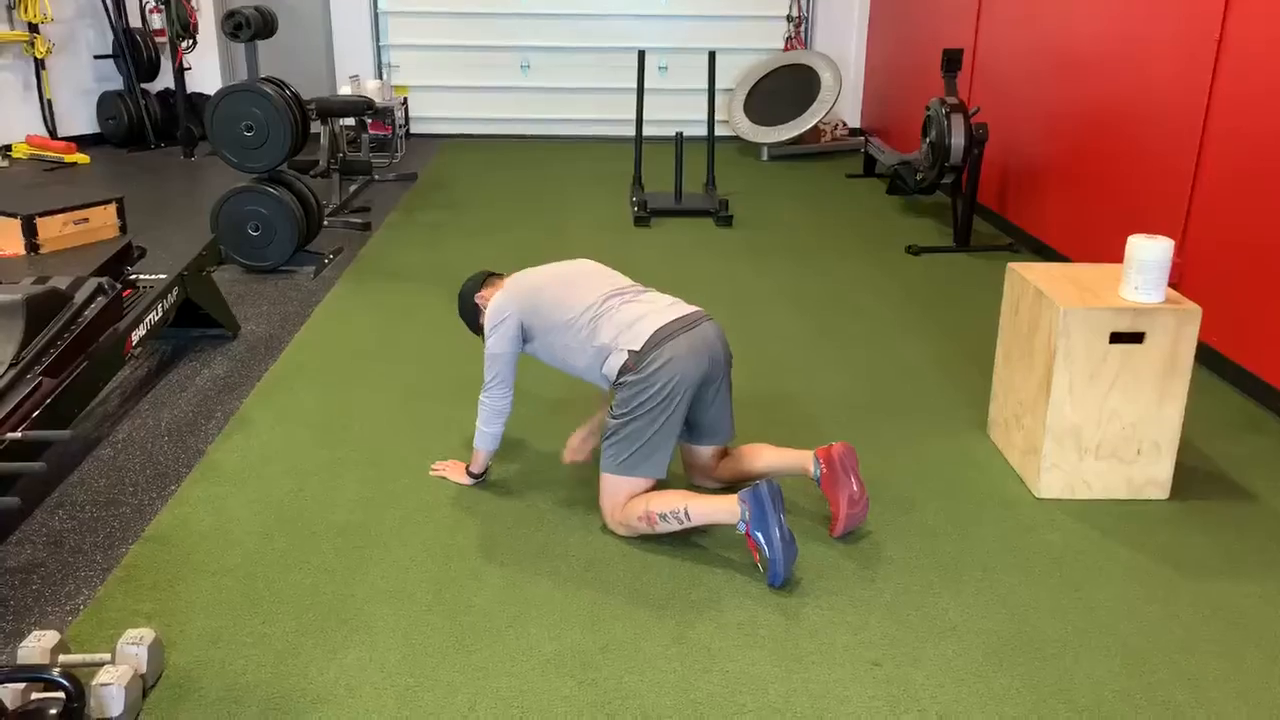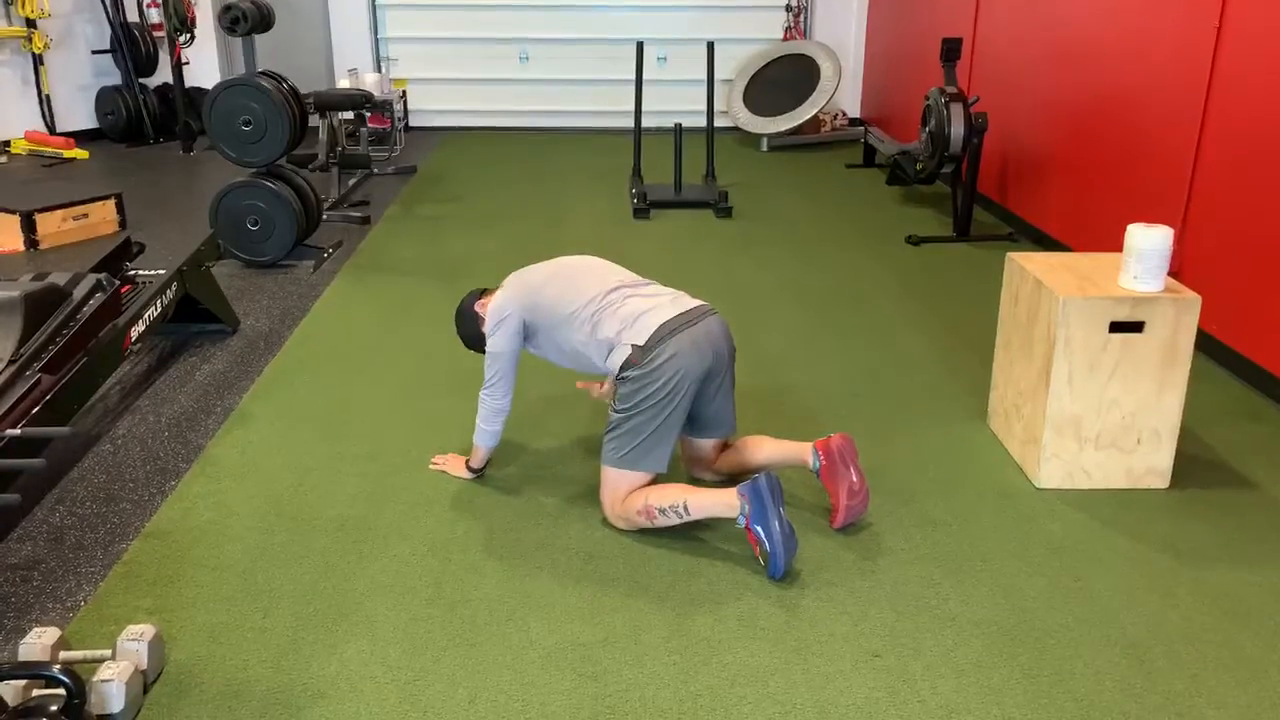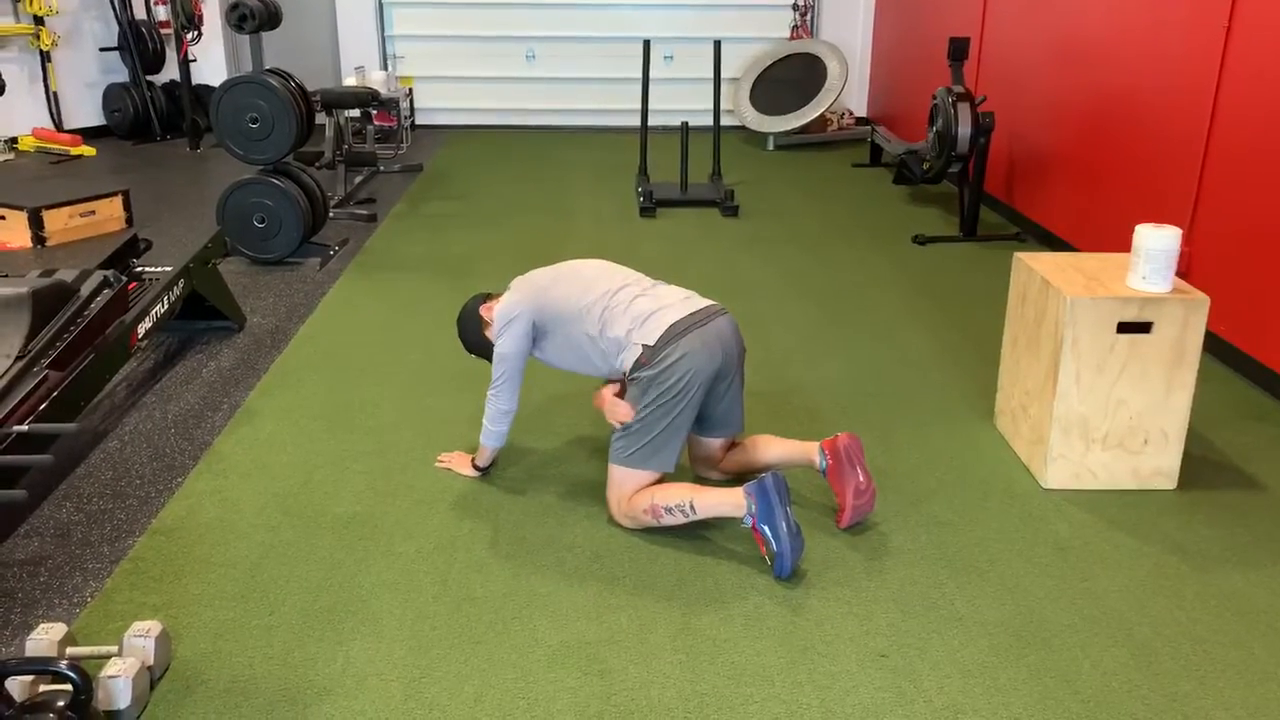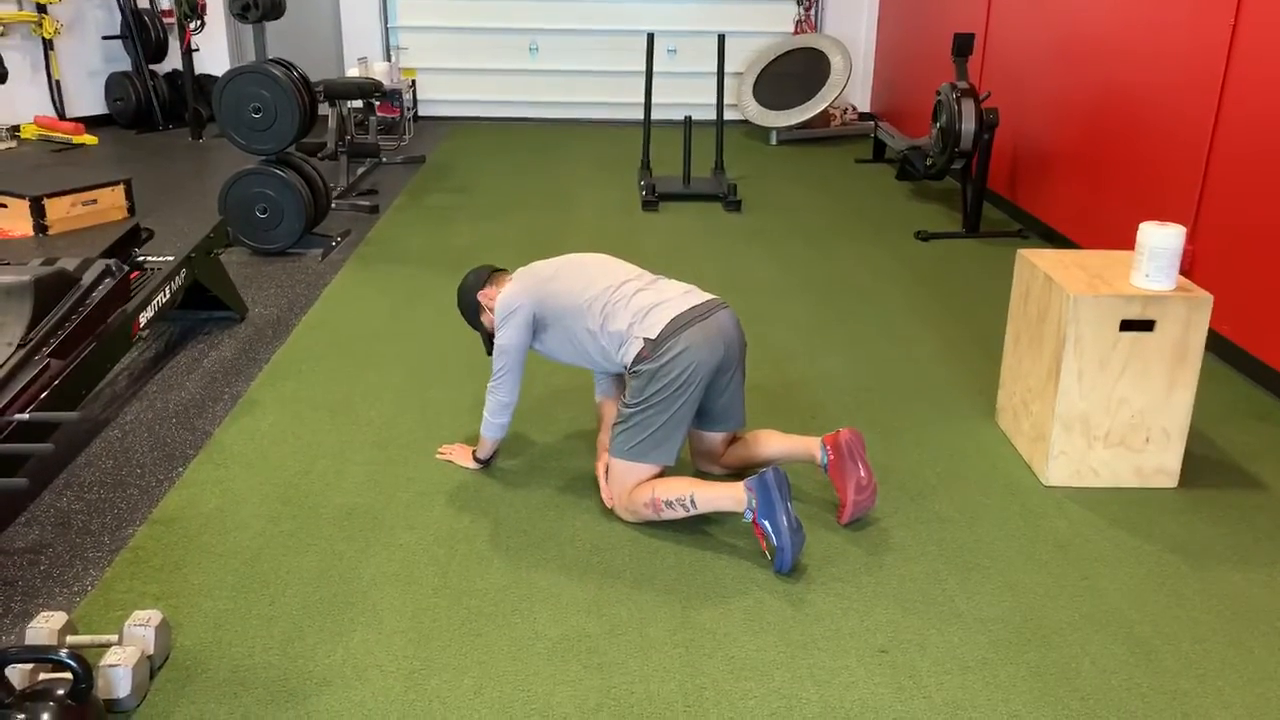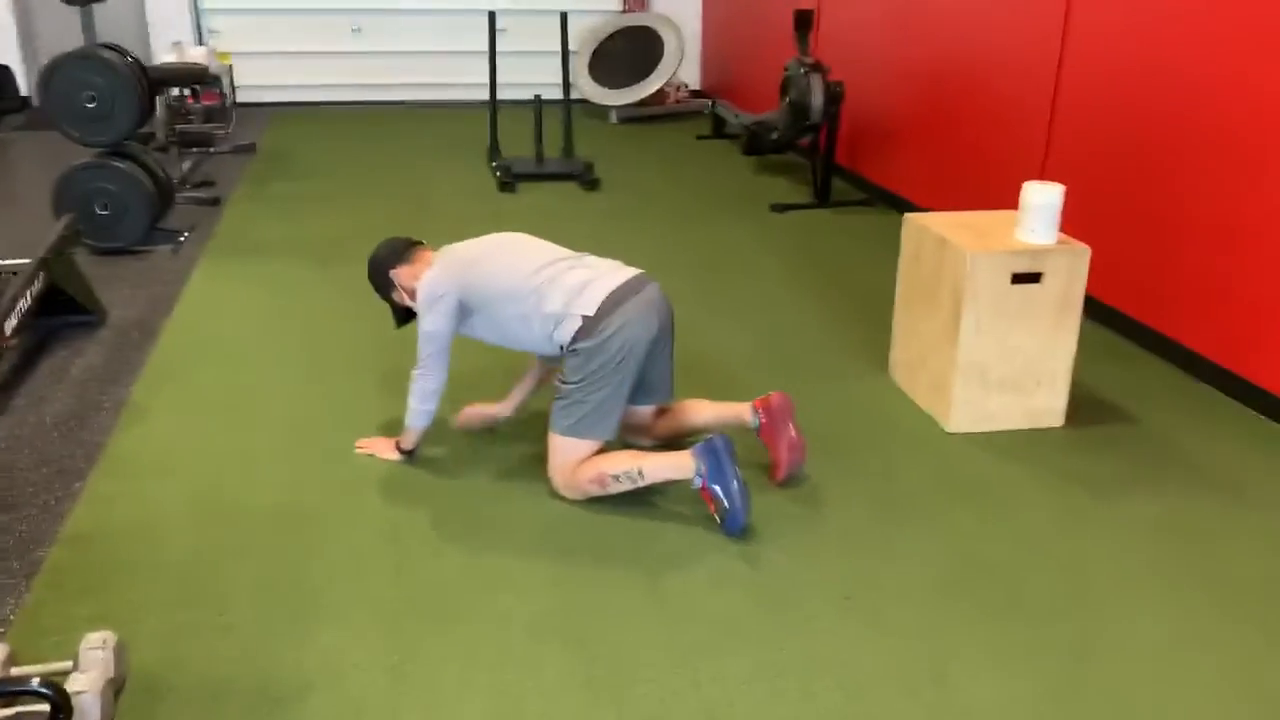
dt=1s
person 1, frame 1
left shoulder: (503, 306)
right shoulder: (568, 270)
left elbow: (496, 397)
left wrist: (474, 469)
right wrist: (598, 426)
left hip: (659, 360)
right hip: (704, 332)
left knee: (620, 514)
right knee: (708, 470)
left ankle: (744, 510)
right ankle: (820, 463)
person 1, frame 2
left shoulder: (505, 306)
right shoulder: (553, 275)
left elbow: (495, 395)
left wrist: (473, 464)
right wrist: (613, 384)
left hip: (661, 353)
right hip: (708, 326)
left knee: (620, 507)
right knee: (707, 461)
left ankle: (743, 502)
right ankle: (820, 455)
person 1, frame 3
left shoulder: (513, 308)
right shoulder: (556, 286)
left elbow: (502, 397)
left wrist: (479, 461)
right wrist: (606, 395)
left hip: (672, 352)
right hip: (718, 326)
left knee: (626, 506)
right knee: (713, 460)
left ankle: (750, 501)
right ankle: (826, 454)
person 1, frame 4
left shoulder: (514, 299)
right shoulder: (557, 279)
left elbow: (503, 388)
right elbow: (608, 367)
left wrist: (481, 453)
right wrist: (605, 448)
left hip: (672, 347)
right hip: (719, 320)
left knee: (627, 499)
right knee: (714, 455)
left ankle: (751, 497)
right ankle: (828, 450)
person 1, frame 5
left shoulder: (437, 283)
right shoulder: (480, 257)
left elbow: (429, 375)
left wrist: (404, 445)
right wrist: (507, 407)
left hip: (607, 325)
right hip: (644, 294)
left knee: (569, 478)
right knee: (643, 427)
left ankle: (697, 465)
right ankle: (757, 413)
